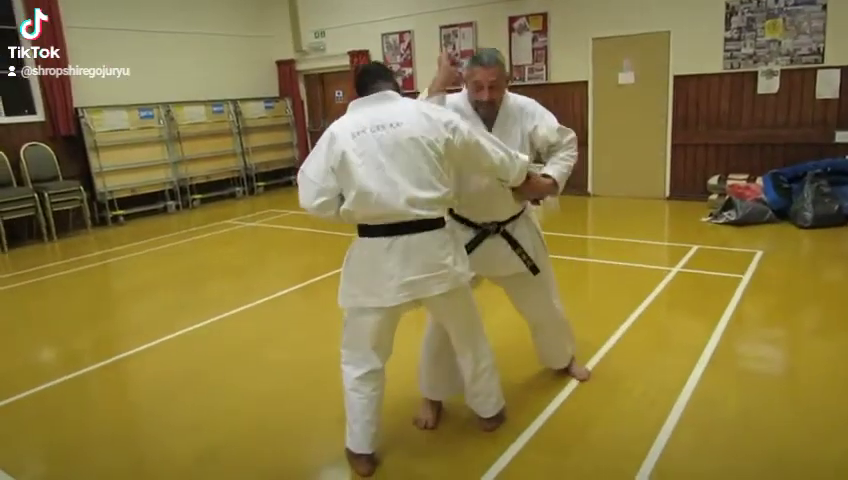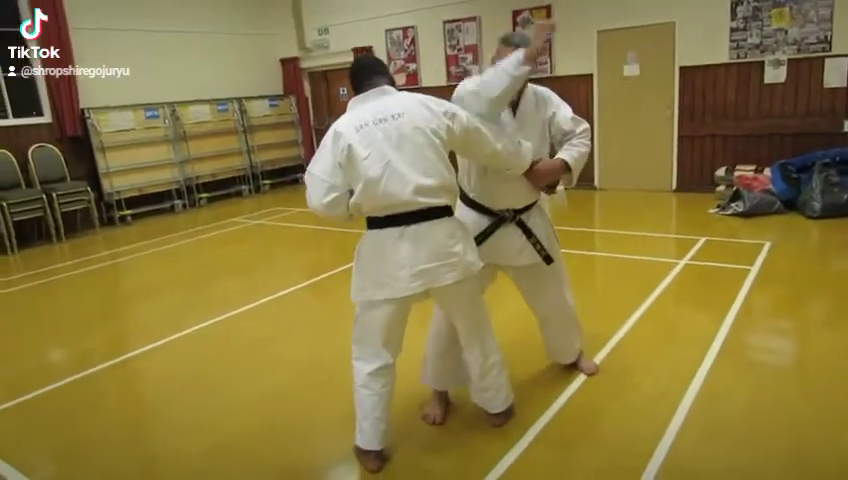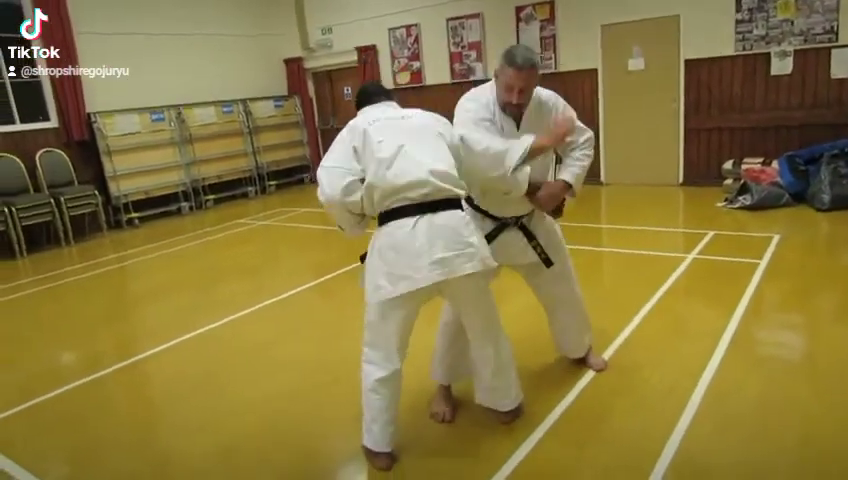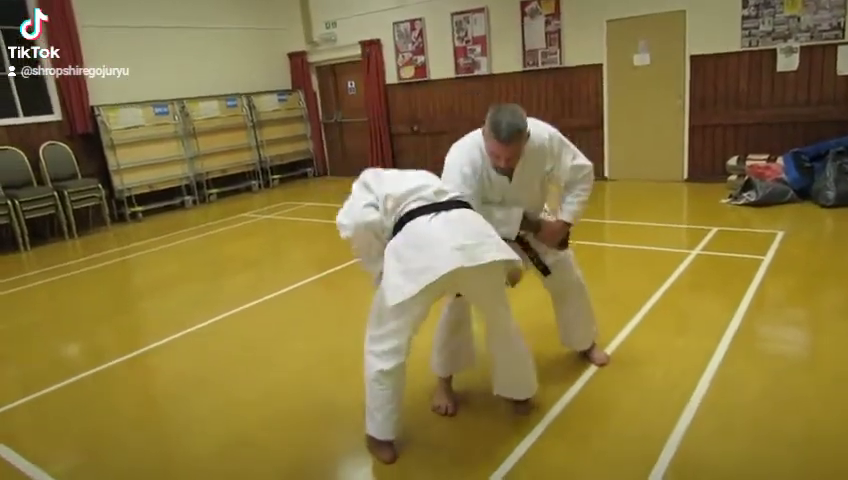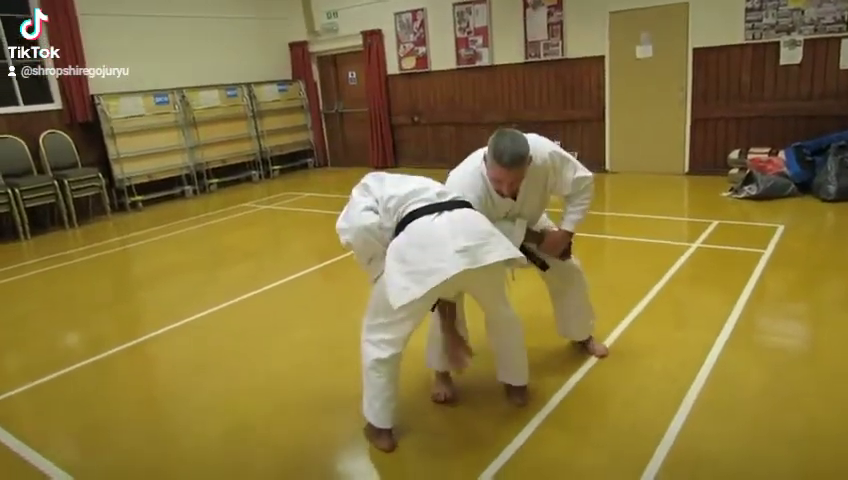
dt=0.4s
person 1, frame 1
left shoulder: (338, 132)
right shoulder: (430, 116)
left elbow: (315, 199)
right elbow: (489, 155)
right wrist: (525, 177)
left hip: (376, 256)
right hip: (433, 246)
left knee: (362, 356)
right knee: (467, 335)
right ankle: (489, 410)
person 1, frame 2
left shoulder: (343, 128)
right shoulder: (430, 107)
left elbow: (323, 200)
right elbow: (490, 143)
right wrist: (530, 167)
left hip: (386, 249)
right hip: (441, 236)
left knee: (373, 352)
right knee: (474, 329)
left ankle: (371, 446)
right ankle: (497, 406)
person 1, frame 3
left shoulder: (356, 129)
right shoulder: (431, 119)
left elbow: (334, 192)
right elbow: (485, 164)
left wrist: (356, 221)
right wrist: (530, 176)
left hip: (399, 243)
right hip: (454, 230)
left knee: (382, 352)
right knee: (484, 327)
left ankle: (378, 446)
right ankle: (505, 403)
person 1, frame 4
left shoulder: (366, 183)
right shoulder: (420, 178)
left elbow: (358, 223)
left wrist: (380, 268)
left hip: (417, 244)
right hip: (470, 232)
left knee: (384, 344)
right knee: (499, 317)
left ankle: (382, 438)
right ankle: (520, 394)
person 1, frame 5
left shoulder: (367, 188)
right shoulder: (420, 187)
left elbow: (359, 228)
right elbow: (443, 269)
left wrist: (382, 271)
right wrist: (449, 330)
left hip: (421, 243)
right hip: (474, 230)
left knee: (380, 336)
right knee: (499, 310)
left ankle: (380, 428)
right ankle: (516, 385)
person 2, frame 1
left shoulder: (527, 111)
right shoulder: (449, 110)
left elbow: (564, 144)
left wrist: (550, 179)
right wrist: (436, 88)
left hip: (514, 229)
right hip: (461, 233)
left knee: (543, 302)
left ankle: (562, 358)
right ankle: (432, 396)
person 2, frame 2
left shoulder: (544, 100)
right shoulder: (475, 97)
left elbow: (580, 134)
right elbow: (481, 94)
left wrist: (562, 165)
right wrist: (527, 51)
left hip: (527, 221)
right hip: (475, 221)
left knee: (553, 296)
right knee: (455, 307)
left ankle: (571, 353)
right ankle: (440, 390)
person 2, frame 3
left shoulder: (549, 104)
right shoulder: (473, 103)
left elbow: (583, 144)
left wrist: (563, 184)
left hip: (532, 220)
right hip: (480, 221)
left knee: (561, 289)
right knee: (461, 304)
left ankle: (579, 349)
right ankle: (444, 386)
person 2, frame 4
left shoulder: (545, 138)
right shoulder: (463, 157)
left elbow: (582, 174)
left wrist: (563, 222)
left hip: (532, 225)
left knee: (568, 279)
right knee: (459, 297)
left ankle: (585, 343)
right ankle: (444, 381)
person 2, frame 5
left shoulder: (545, 154)
right shoulder: (465, 185)
left elbow: (582, 184)
left wrist: (565, 232)
left hip: (527, 223)
left knee: (567, 271)
left ankle: (582, 334)
right ankle: (442, 373)
